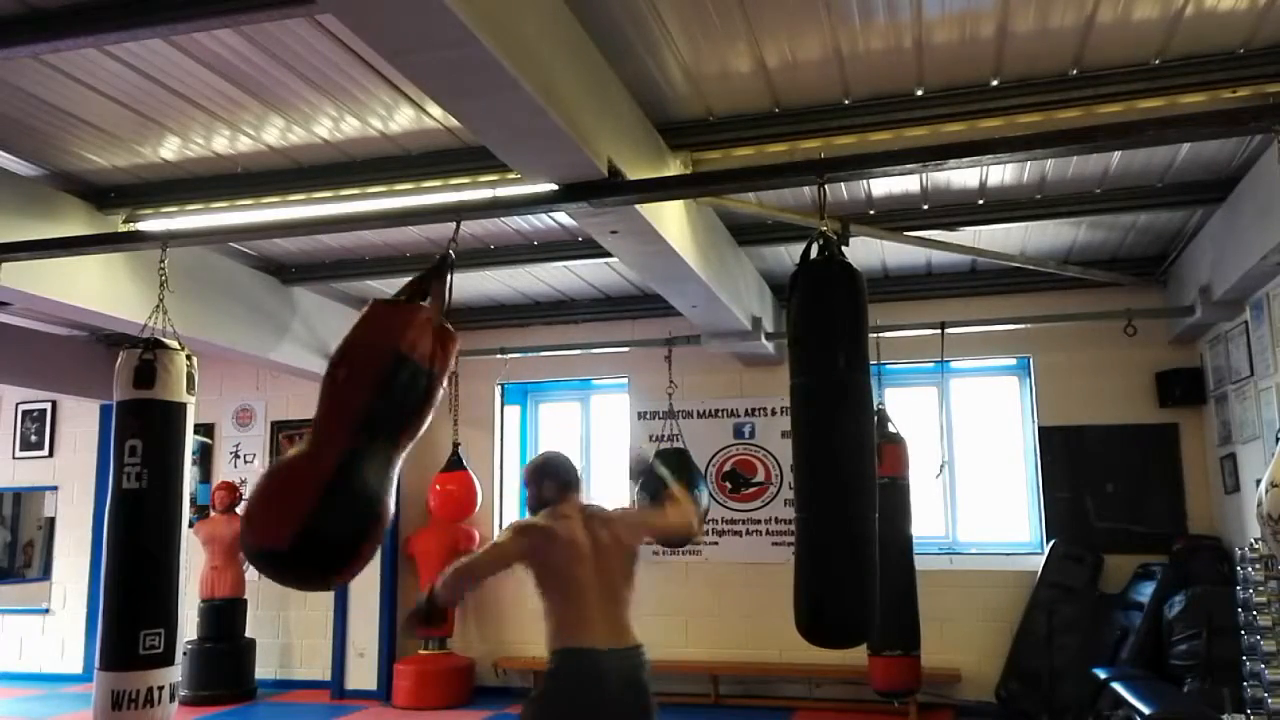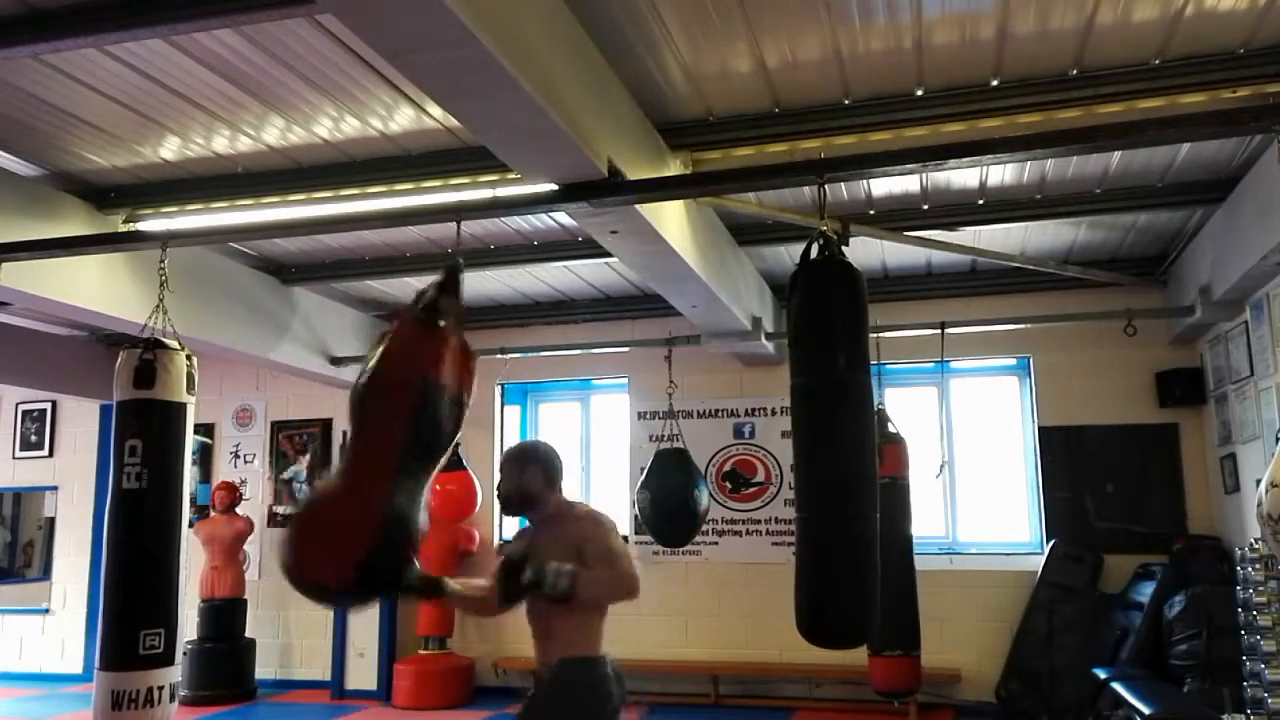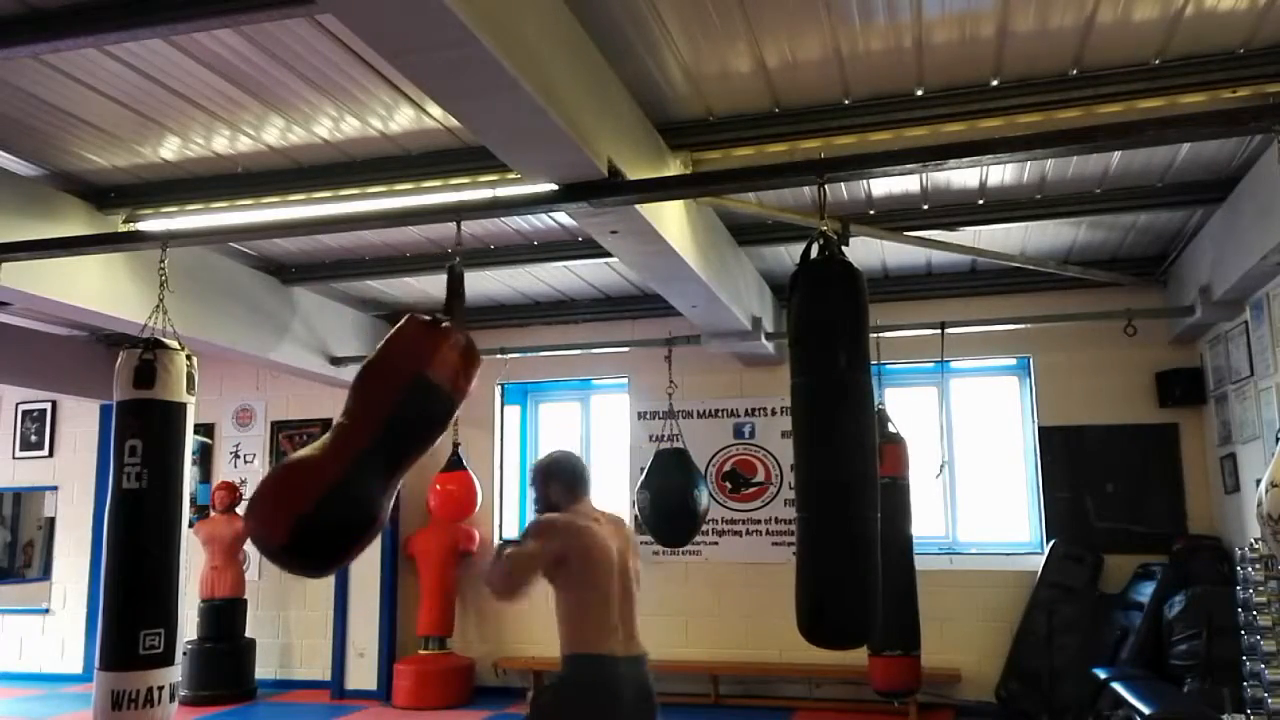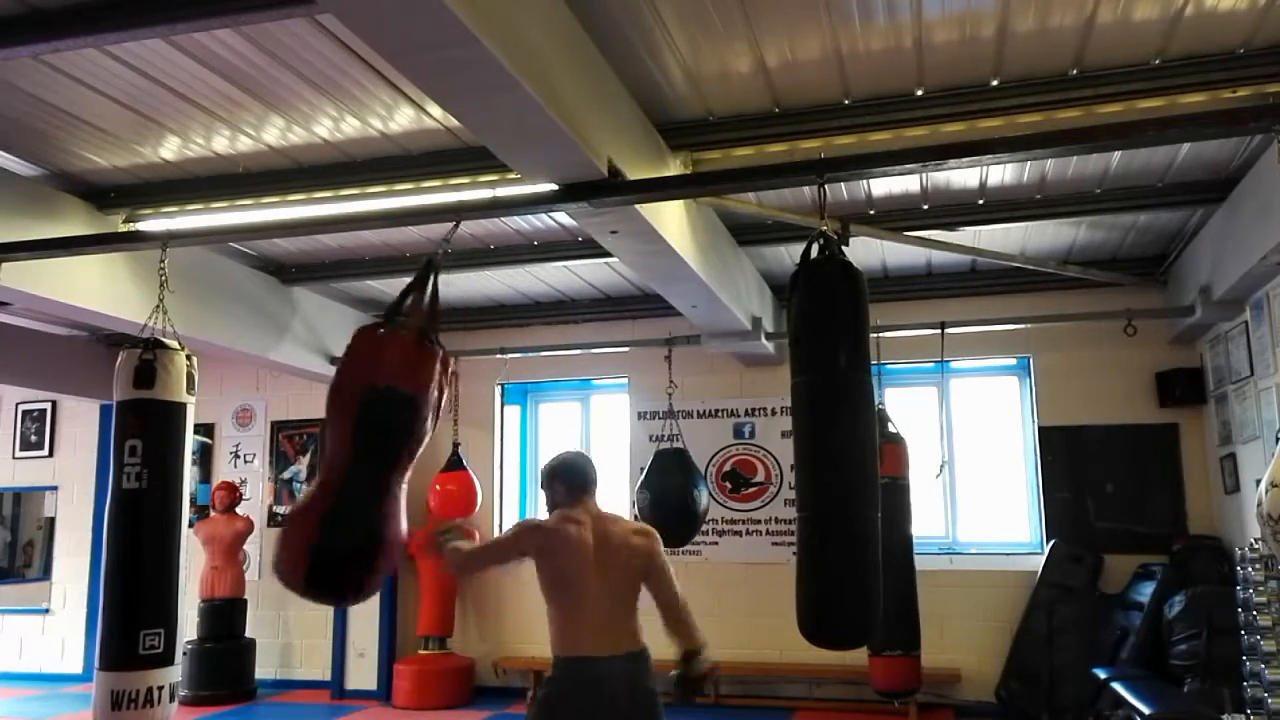
dt=0.2s
person 1, frame 1
left shoulder: (535, 532)
right shoulder: (624, 523)
left elbow: (466, 574)
right elbow: (688, 521)
left wrist: (432, 604)
right wrist: (668, 485)
left hip: (579, 674)
right hip: (631, 670)
person 1, frame 2
left shoulder: (584, 522)
right shoulder: (529, 539)
left elbow: (626, 583)
right elbow: (495, 600)
left wrist: (554, 580)
left hip: (576, 684)
right hip: (593, 681)
person 1, frame 3
left shoulder: (556, 528)
right shoulder: (619, 530)
left elbow: (503, 587)
left wrist: (508, 554)
left hip: (588, 680)
right hip: (636, 677)
person 1, frame 4
left shoulder: (541, 533)
right shoulder: (642, 537)
left elbow: (463, 562)
right elbow: (675, 610)
left wrist: (449, 542)
right wrist: (694, 662)
left hip: (578, 681)
right hip: (635, 677)
